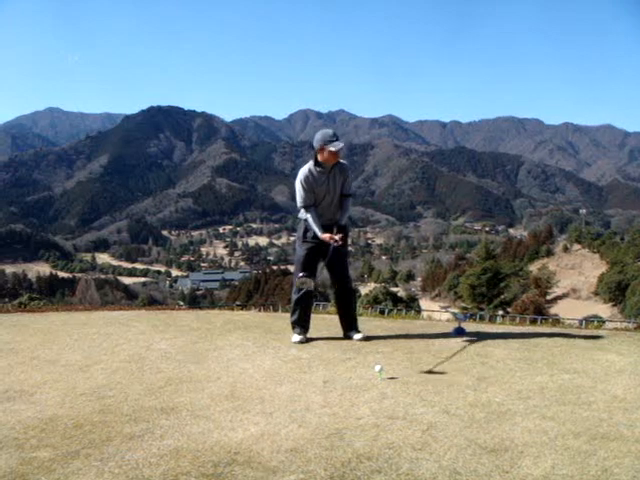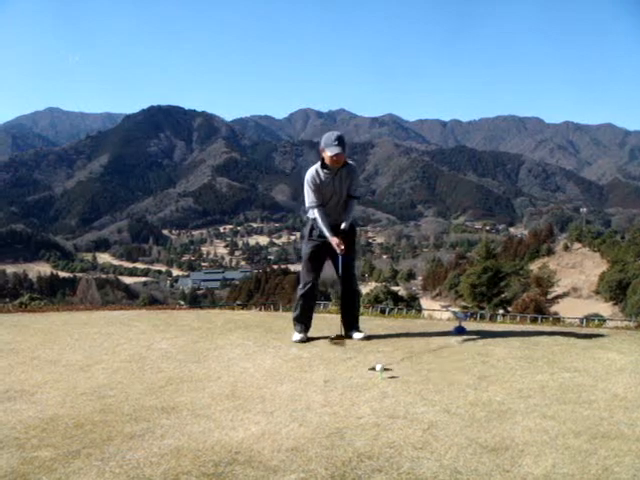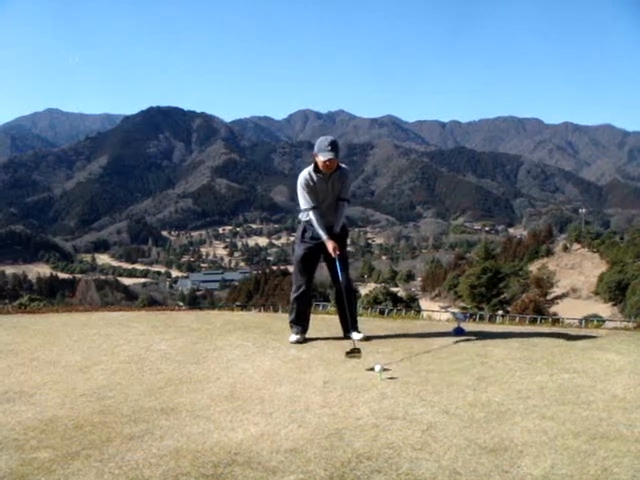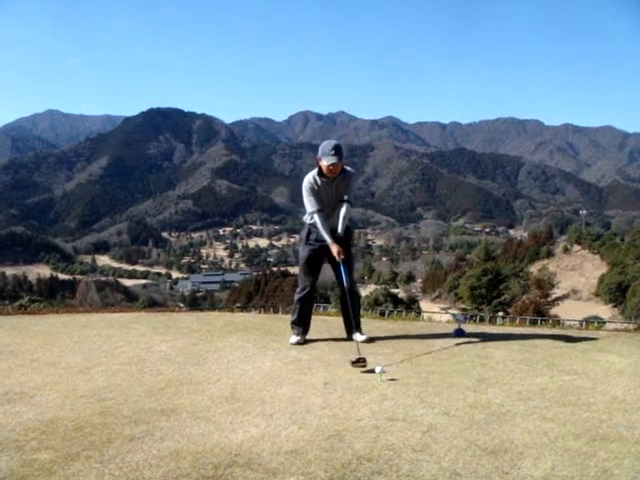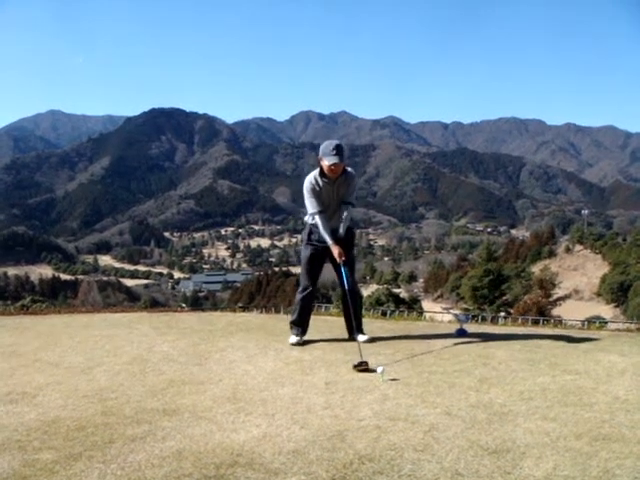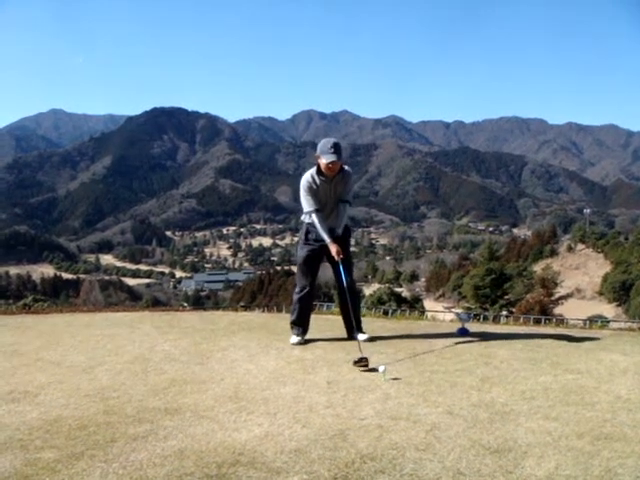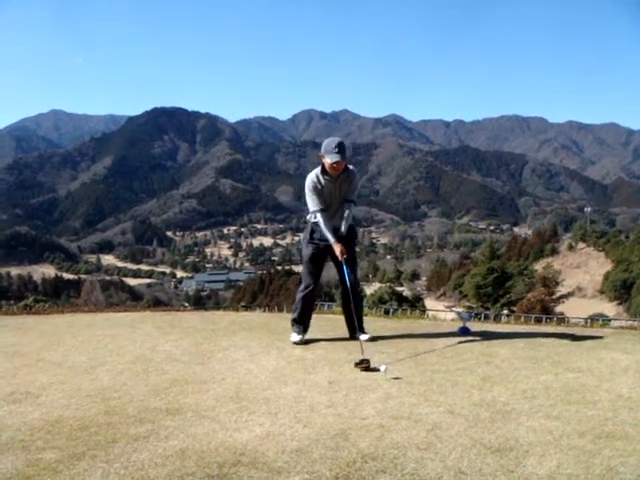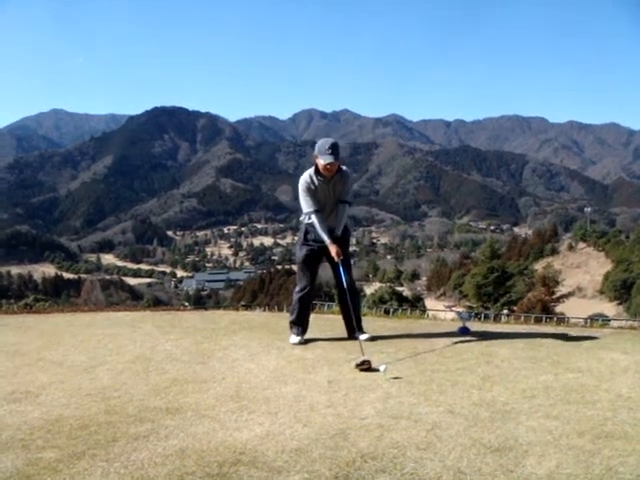
dt=0.3s
person 1, frame 1
left shoulder: (343, 169)
right shoulder: (305, 174)
left elbow: (346, 198)
right elbow: (306, 208)
left wrist: (340, 225)
right wrist: (321, 233)
left hip: (336, 228)
right hip: (311, 231)
left knee: (343, 281)
right knee: (303, 281)
left ankle: (350, 327)
right ankle: (299, 329)
person 1, frame 2
left shoulder: (351, 170)
right shoulder: (313, 174)
left elbow: (352, 200)
right elbow: (316, 208)
left wrist: (344, 226)
right wrist: (330, 236)
left hip: (343, 230)
right hip: (317, 230)
left knee: (349, 281)
right knee: (309, 280)
left ankle: (351, 326)
right ankle: (301, 327)
person 1, frame 3
left shoulder: (344, 173)
right shoulder: (305, 177)
left elbow: (342, 203)
right elbow: (311, 211)
left wrist: (335, 232)
right wrist: (326, 239)
left hip: (335, 231)
right hip: (309, 231)
left knee: (344, 281)
right knee: (302, 283)
left ankle: (351, 328)
right ankle: (298, 328)
person 1, frame 4
left shoulder: (349, 175)
right shoulder: (310, 181)
left elbow: (345, 205)
right elbow: (317, 214)
left wrist: (339, 235)
right wrist: (330, 243)
left hip: (340, 233)
right hip: (314, 234)
left knee: (348, 283)
right knee: (306, 283)
left ankle: (354, 329)
right ankle: (299, 329)
person 1, frame 5
left shoulder: (350, 177)
right shoulder: (311, 181)
left elbow: (346, 207)
right elbow: (318, 215)
left wrist: (339, 238)
right wrist: (331, 245)
left hip: (342, 234)
right hip: (315, 234)
left knee: (350, 284)
right knee: (307, 284)
left ankle: (355, 329)
right ankle: (297, 330)
person 1, frame 6
left shoulder: (347, 175)
right shoulder: (308, 180)
left elbow: (343, 205)
right elbow: (314, 214)
left wrist: (337, 235)
right wrist: (329, 242)
left hip: (339, 232)
right hip: (313, 233)
left knee: (347, 282)
right knee: (305, 284)
left ankle: (354, 329)
right ankle: (298, 330)
person 1, frame 7
left shoulder: (352, 175)
right shoulder: (313, 179)
left elbow: (348, 205)
right elbow: (319, 214)
left wrist: (341, 235)
right wrist: (334, 242)
left hip: (343, 232)
right hip: (317, 233)
left knee: (351, 282)
right knee: (309, 282)
left ankle: (356, 329)
right ankle: (299, 328)
person 1, frame 8
left shoulder: (346, 175)
right shoulder: (306, 180)
left elbow: (342, 206)
right elbow: (313, 215)
left wrist: (337, 236)
right wrist: (329, 243)
left hip: (338, 232)
right hip: (312, 234)
left knee: (347, 282)
right knee: (305, 284)
left ankle: (355, 328)
right ankle: (297, 329)
